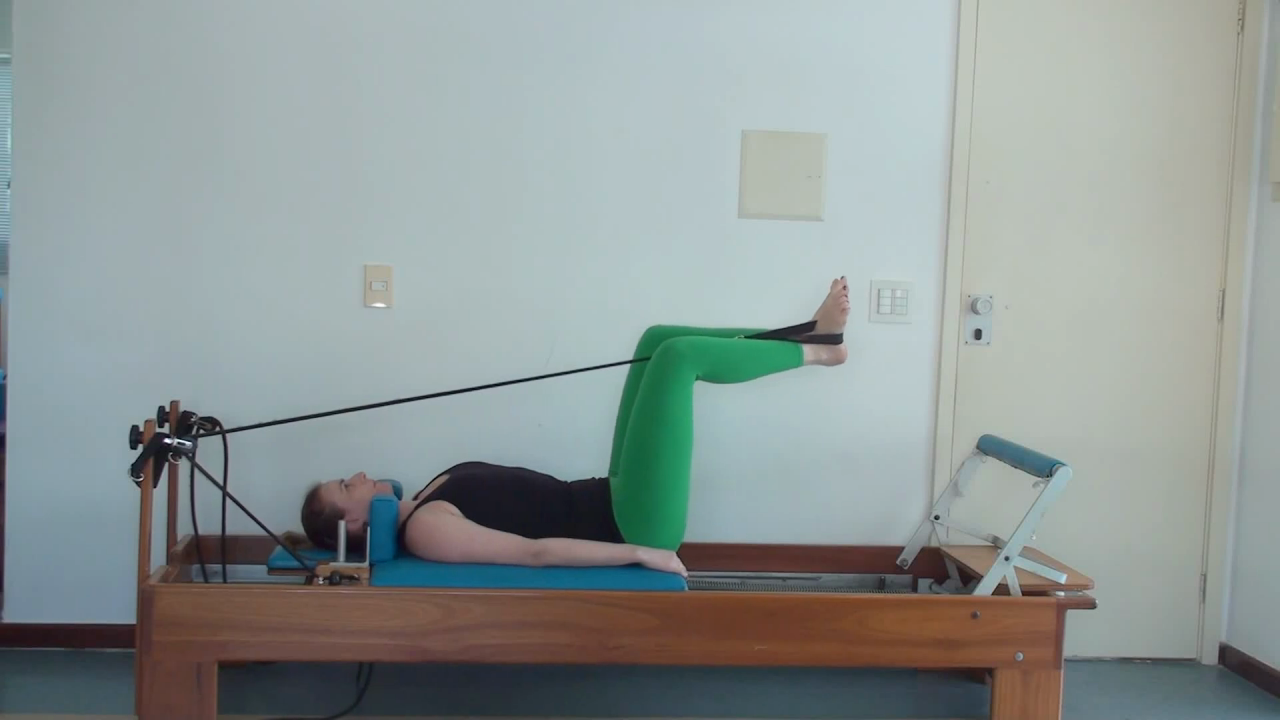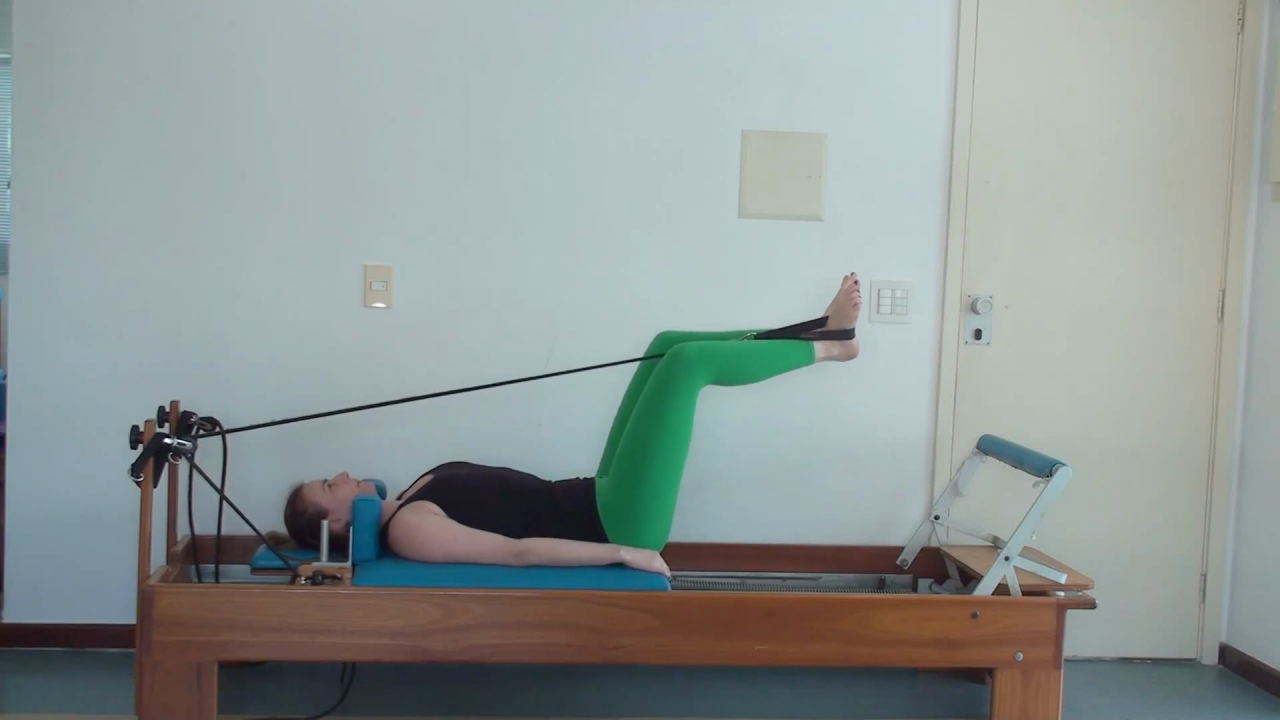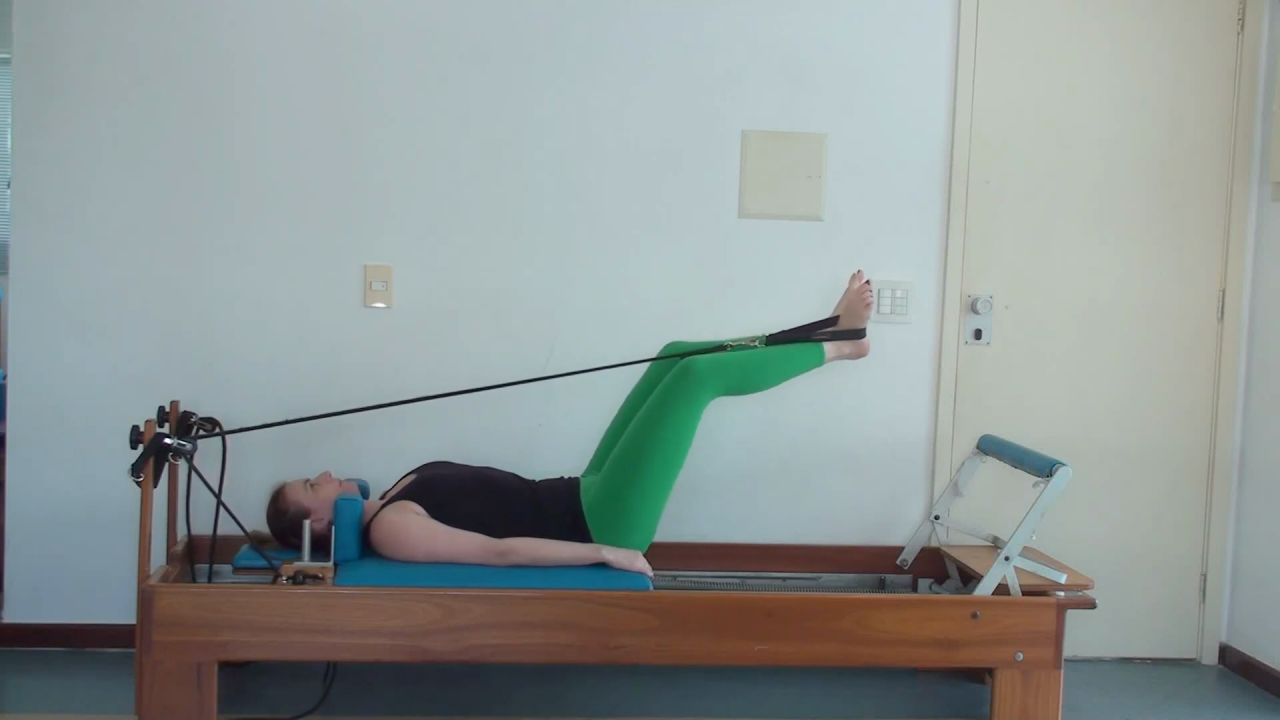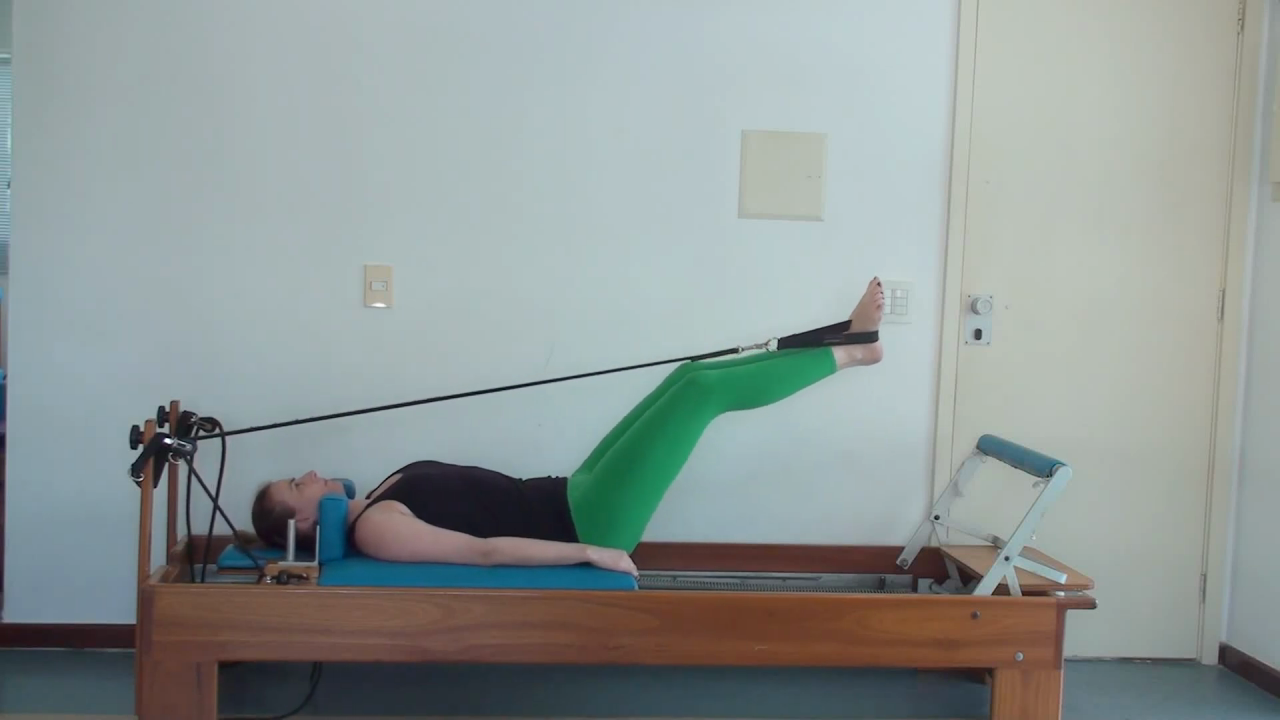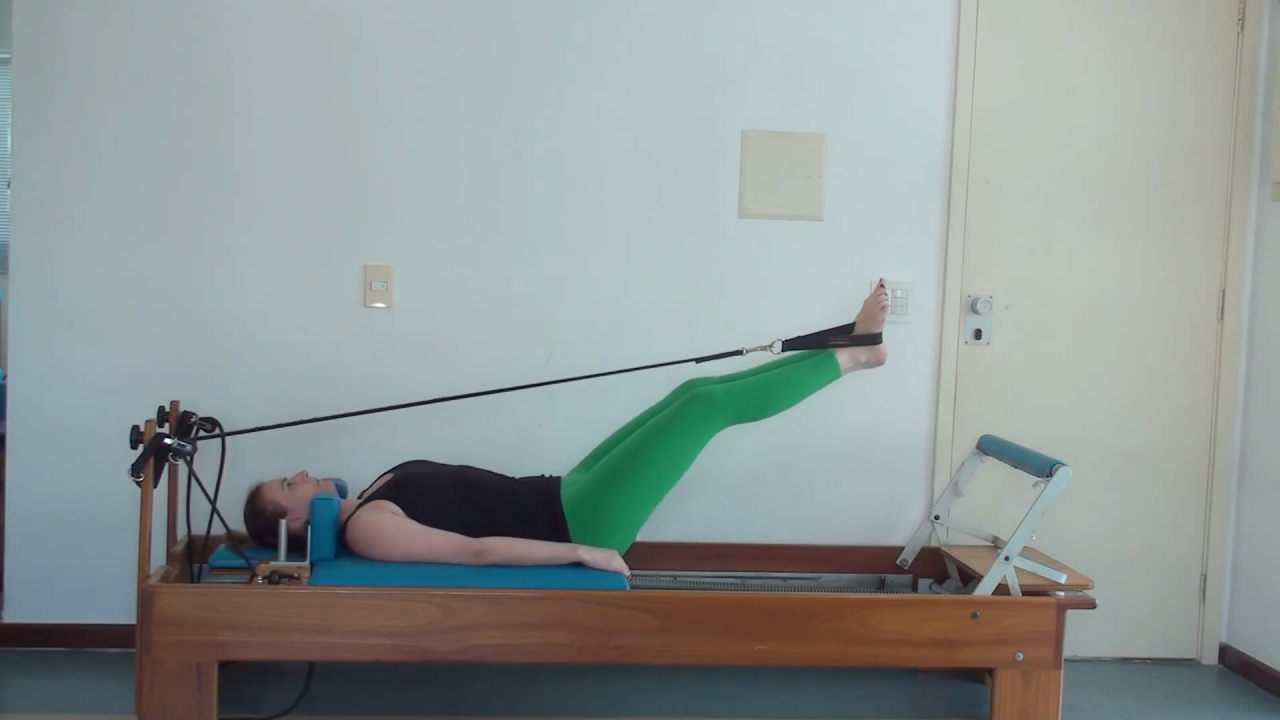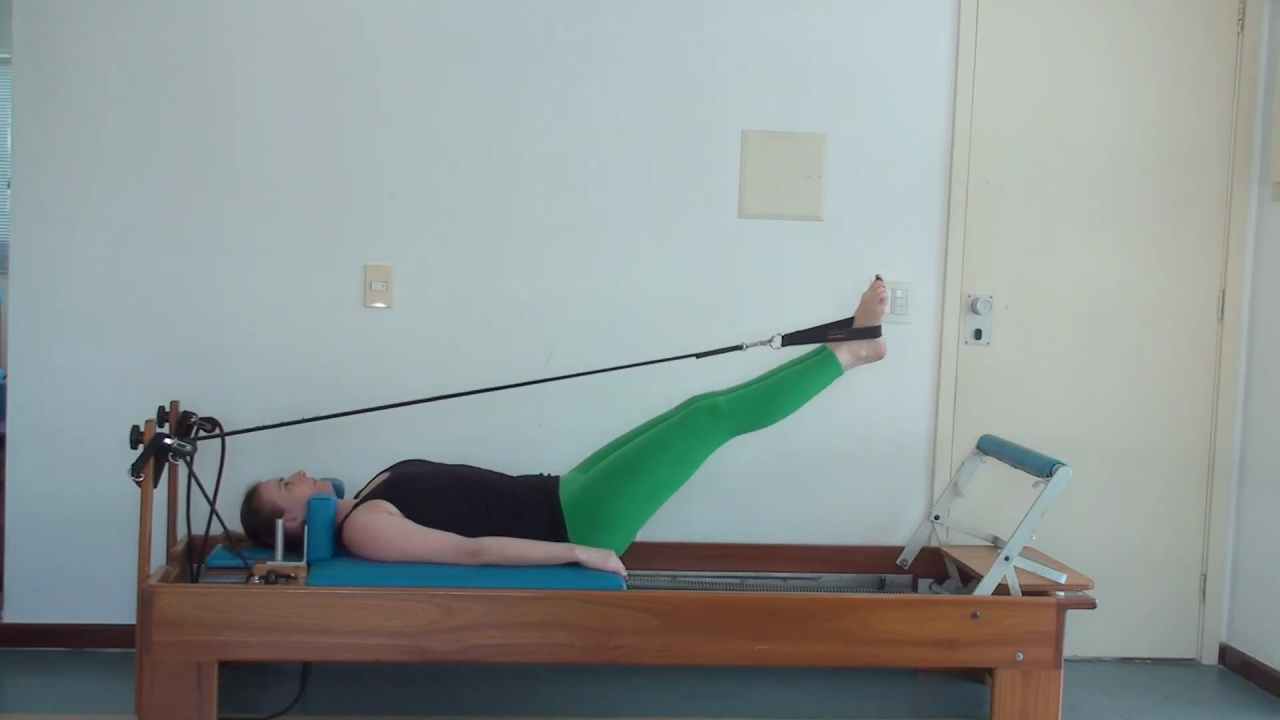
dt=0.5s
person 1, frame 1
left shoulder: (429, 501)
right shoulder: (424, 531)
right elbow: (534, 553)
right wrist: (640, 553)
left hip: (613, 500)
right hip: (630, 525)
left knee: (660, 340)
right knee: (679, 354)
left ankle: (807, 338)
right ankle: (813, 351)
person 1, frame 2
left shoulder: (414, 499)
right shoulder: (408, 531)
right elbow: (518, 552)
right wrist: (624, 553)
left hip: (598, 499)
right hip: (617, 522)
left knee: (668, 346)
right knee: (687, 362)
left ankle: (816, 336)
right ankle: (825, 348)
person 1, frame 3
left shoulder: (395, 501)
right shoulder: (389, 531)
right elbow: (498, 550)
right wrist: (604, 552)
left hip: (582, 496)
right hip: (599, 523)
left knee: (678, 355)
right knee: (697, 375)
left ankle: (827, 334)
right ankle: (834, 348)
person 1, frame 4
left shoulder: (380, 500)
right shoulder: (375, 531)
right elbow: (484, 551)
right wrist: (589, 553)
left hip: (571, 497)
right hip: (584, 522)
left knee: (690, 377)
right knee: (704, 389)
left ankle: (842, 342)
right ankle: (847, 354)
person 1, frame 5
left shoulder: (373, 499)
right shoulder: (367, 530)
right elbow: (475, 550)
right wrist: (581, 551)
left hip: (564, 496)
right hip: (575, 522)
left knee: (695, 391)
right knee: (709, 404)
left ankle: (848, 346)
right ankle: (850, 357)
person 1, frame 6
left shoulder: (371, 498)
right shoulder: (362, 530)
right elbow: (471, 551)
right wrist: (577, 552)
left hip: (561, 495)
right hip: (574, 522)
left knee: (704, 406)
right knee: (715, 414)
left ankle: (847, 345)
right ankle: (847, 353)
